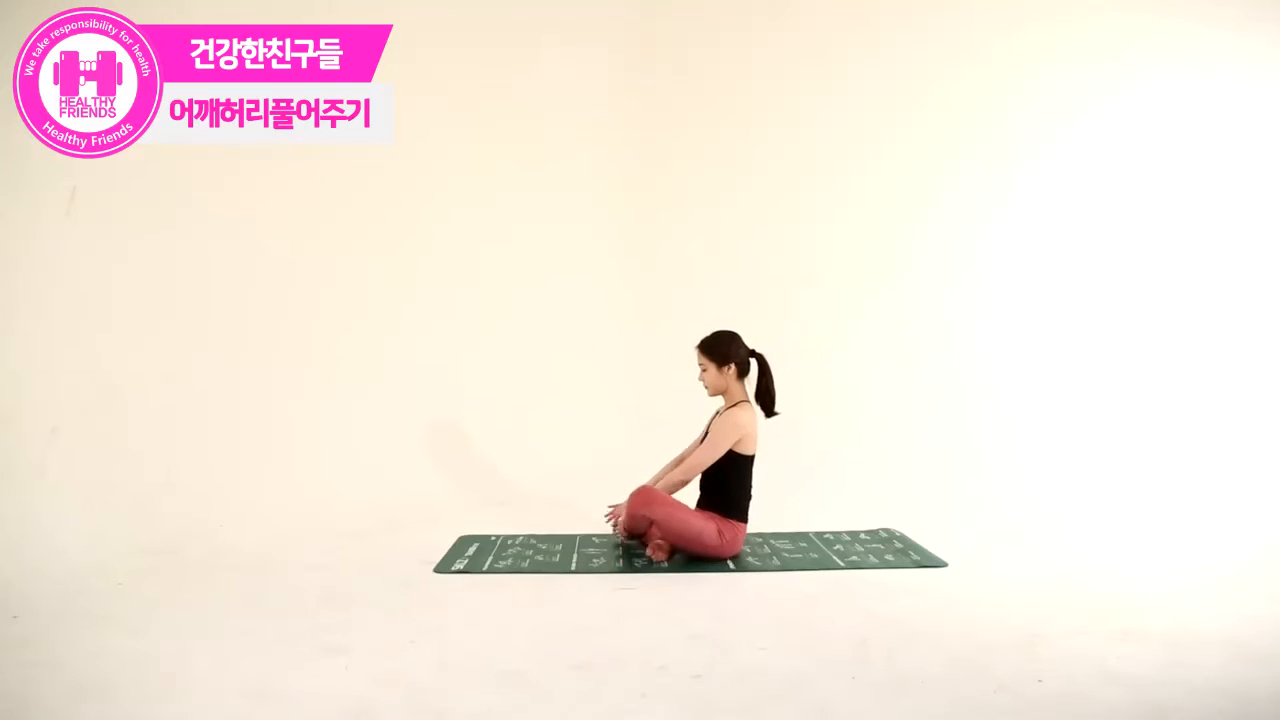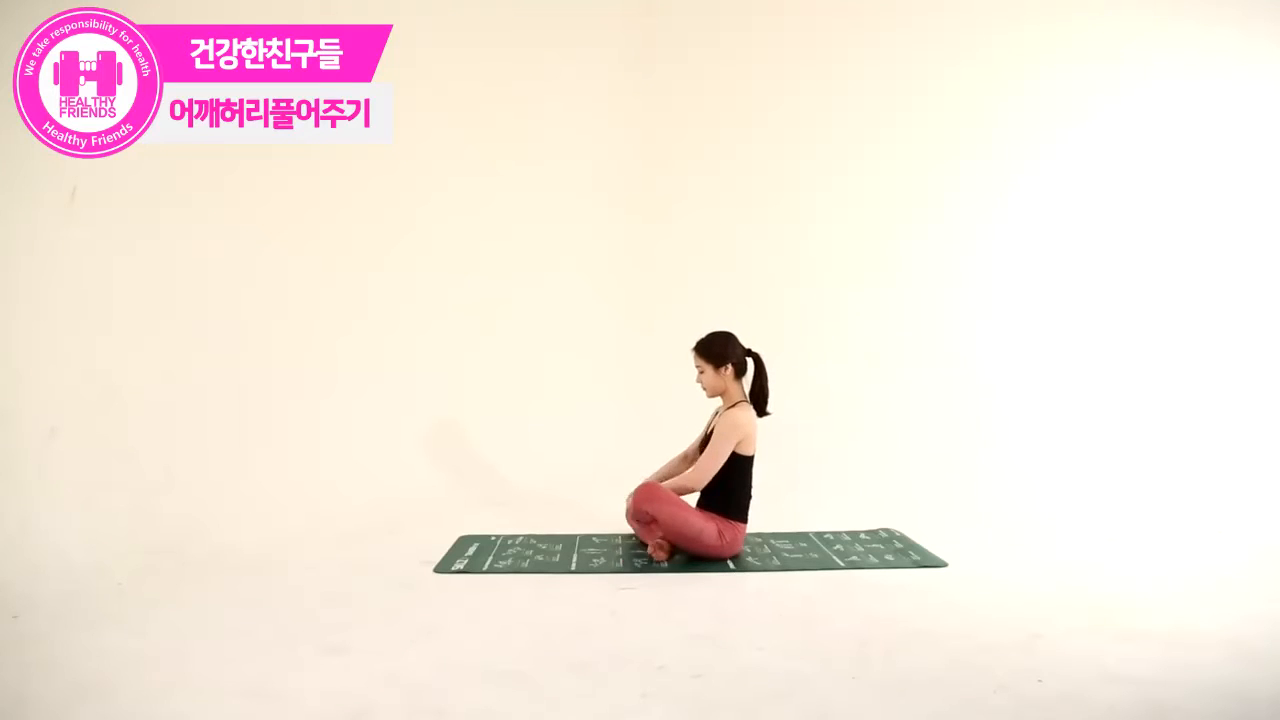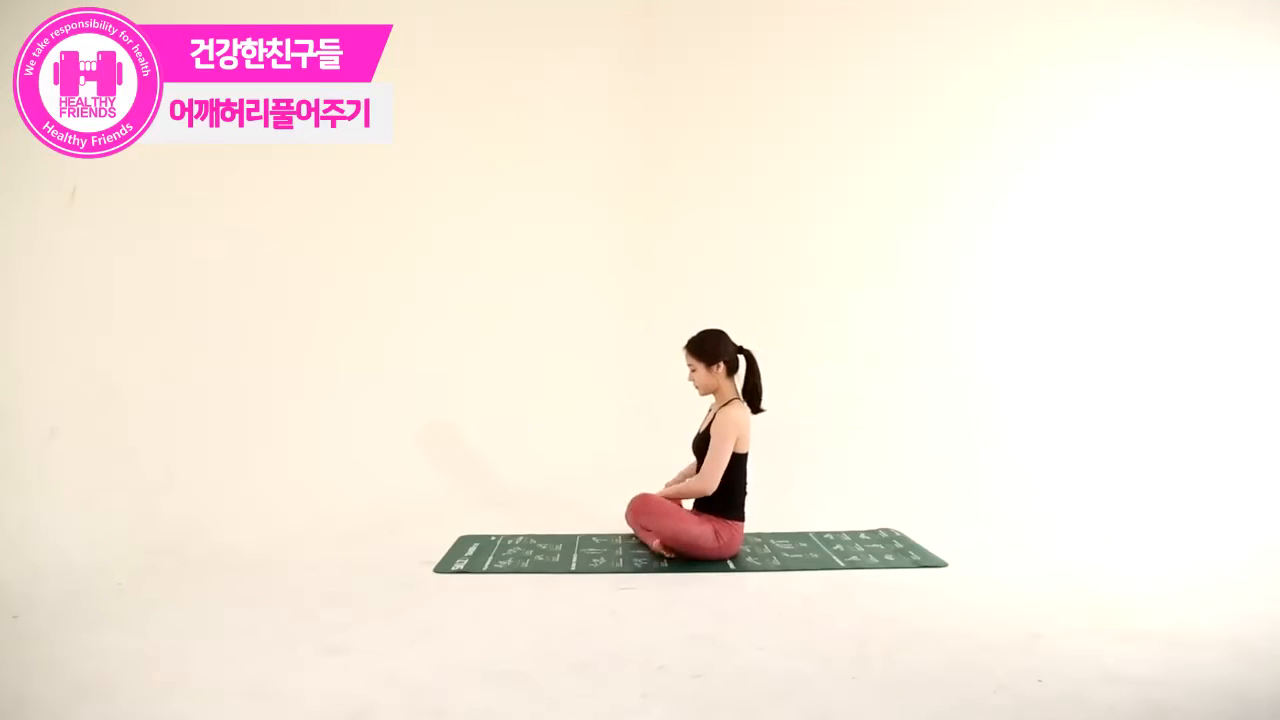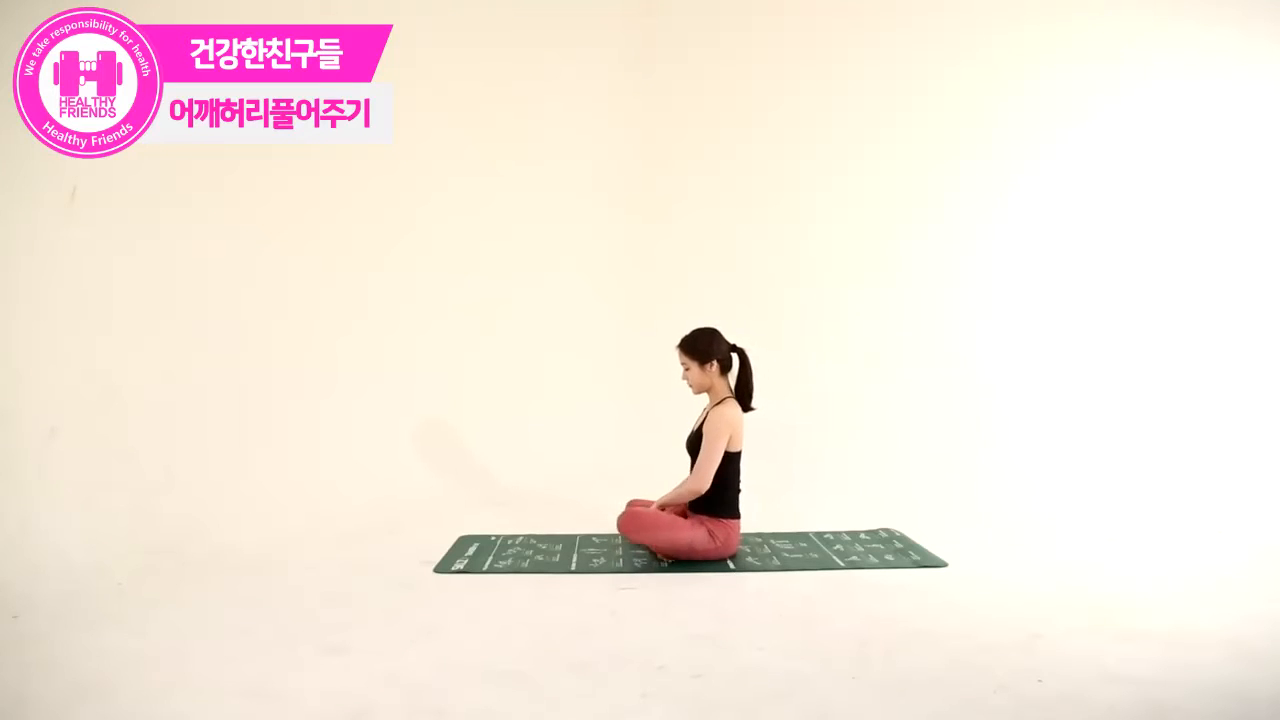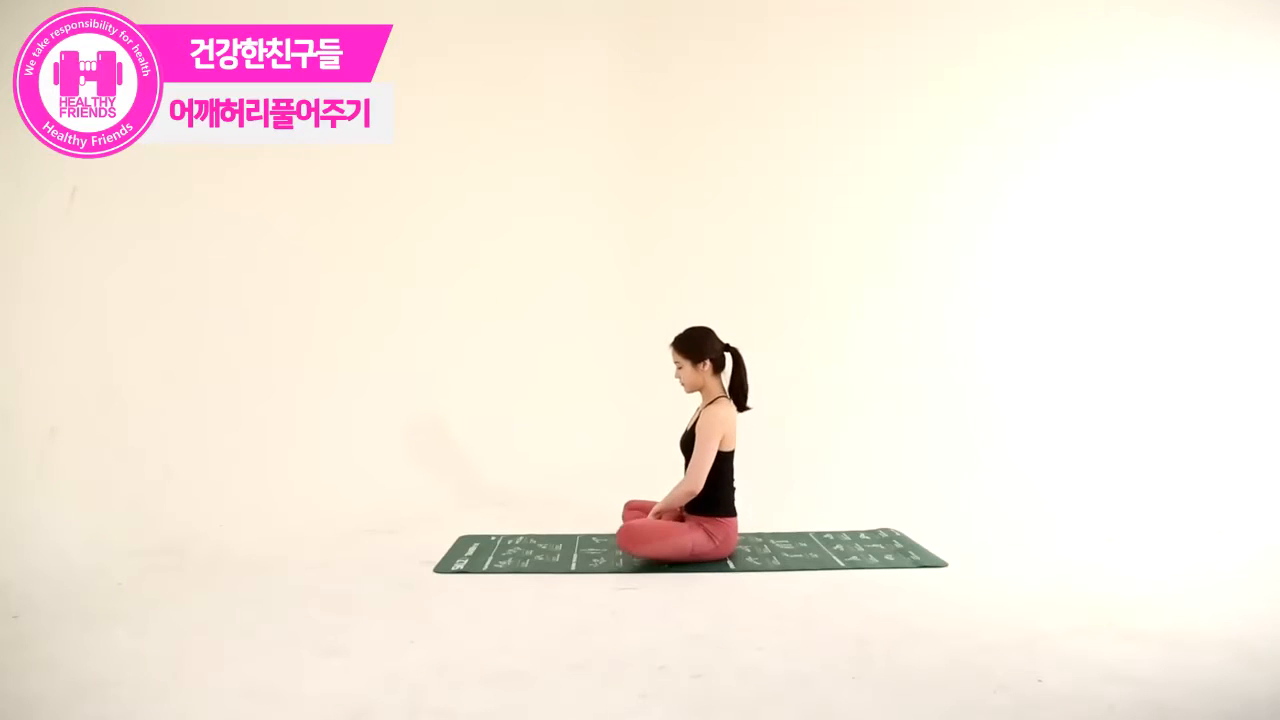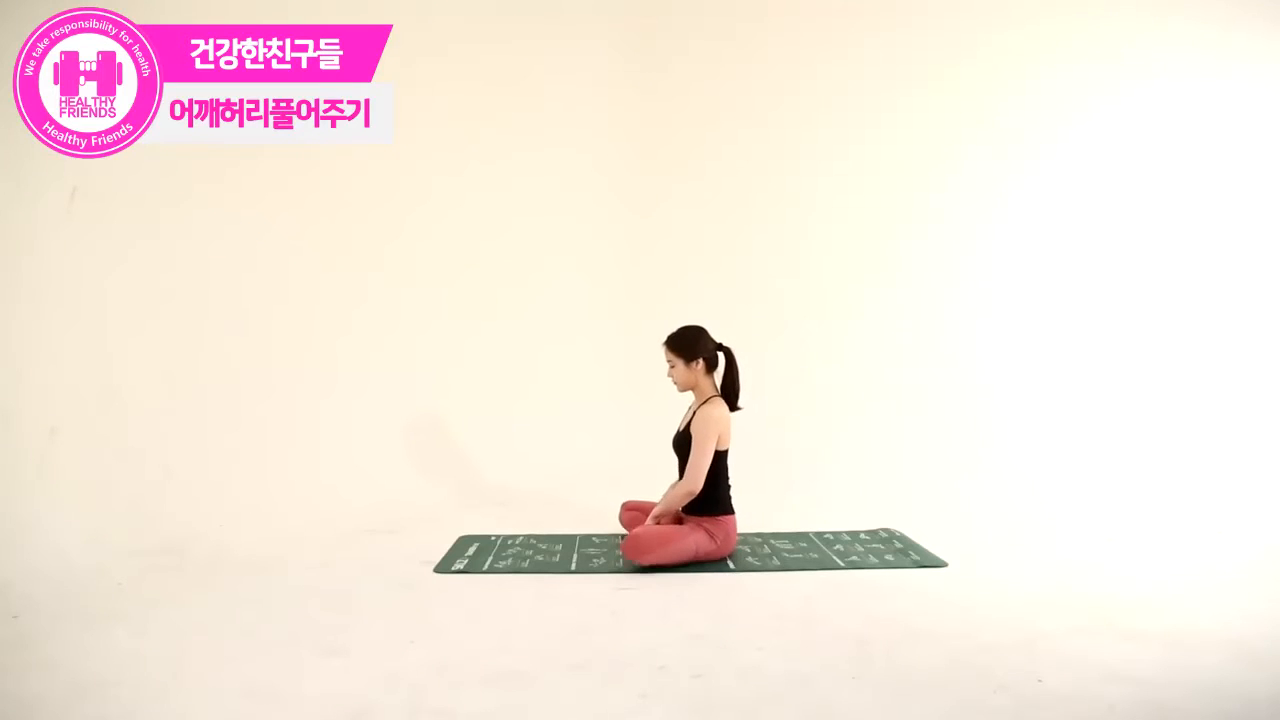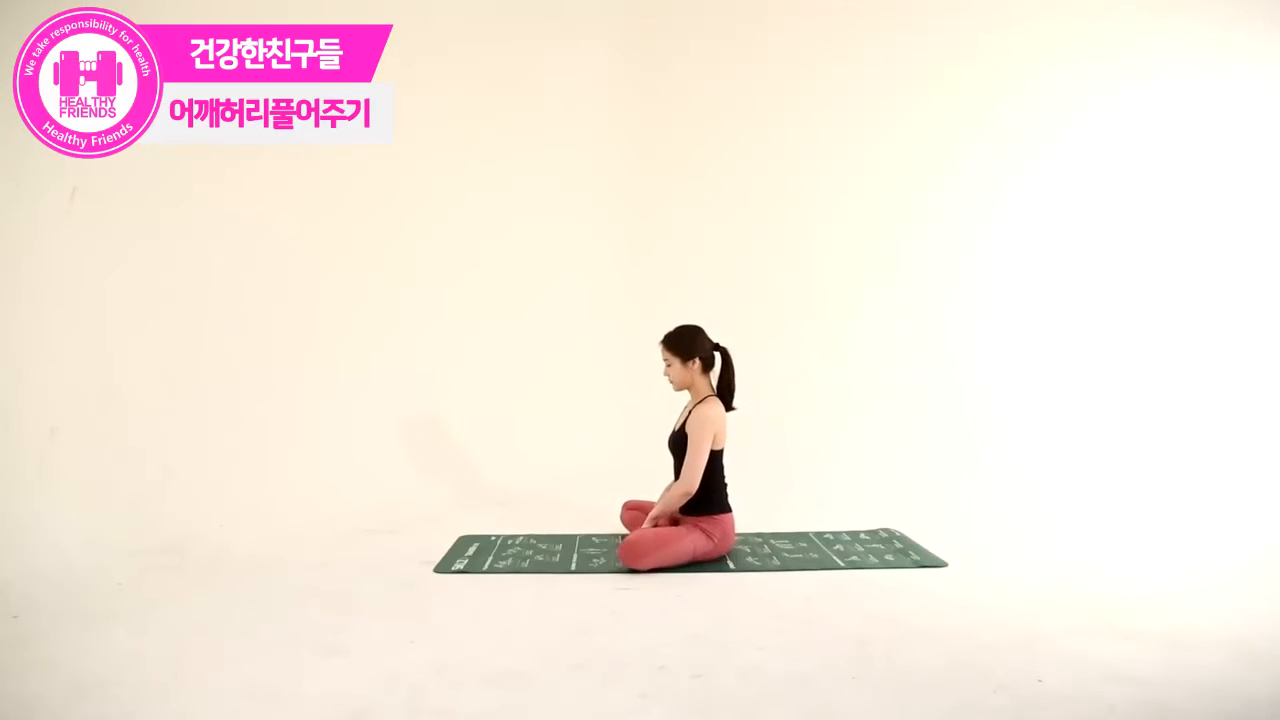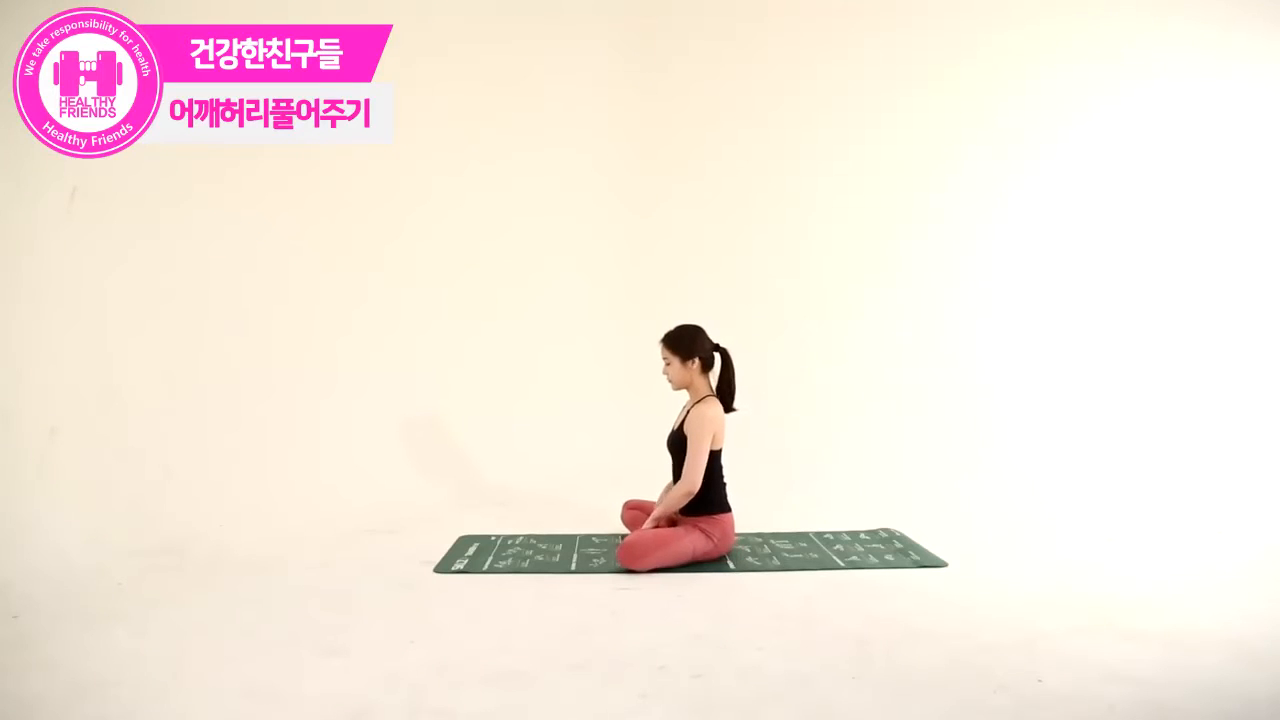
dt=0.2s
person 1, frame 1
left shoulder: (737, 418)
right shoulder: (726, 412)
left elbow: (685, 474)
right elbow: (683, 458)
left wrist: (634, 503)
right wrist: (632, 504)
left hip: (723, 532)
right hip: (709, 522)
left knee: (643, 499)
right knee: (636, 510)
person 1, frame 2
left shoulder: (737, 418)
right shoulder: (725, 412)
left elbow: (695, 481)
right elbow: (688, 457)
left wrist: (655, 488)
right wrist: (648, 484)
left hip: (723, 533)
right hip: (709, 522)
left knee: (645, 496)
right knee: (637, 509)
left ankle: (658, 537)
person 1, frame 3
left shoulder: (731, 415)
right shoulder: (719, 409)
left elbow: (706, 484)
left wrist: (665, 493)
right wrist: (674, 483)
left hip: (721, 532)
right hip: (706, 520)
left knee: (640, 506)
right knee: (640, 508)
person 1, frame 4
left shoulder: (723, 414)
right shoulder: (717, 408)
left elbow: (699, 484)
left wrist: (662, 502)
right wrist: (668, 503)
left hip: (716, 531)
right hip: (701, 519)
left knee: (630, 522)
right knee: (634, 508)
person 1, frame 5
left shoulder: (716, 414)
right shoulder: (710, 408)
left elbow: (693, 485)
left wrist: (659, 508)
right wrist: (665, 508)
left hip: (714, 530)
right hip: (697, 518)
left knee: (629, 537)
right knee: (632, 509)
person 1, frame 6
left shoulder: (711, 414)
right shoulder: (699, 407)
left elbow: (692, 485)
left wrist: (658, 512)
right wrist: (662, 509)
left hip: (714, 529)
right hip: (694, 517)
left knee: (635, 547)
right knee: (629, 510)
person 1, frame 7
left shoulder: (707, 413)
right shoulder: (696, 406)
left elbow: (688, 485)
left wrist: (655, 514)
right wrist: (660, 509)
left hip: (711, 528)
right hip: (692, 517)
left knee: (631, 552)
right knee: (630, 509)
person 1, frame 8
left shoulder: (705, 412)
right shoulder: (694, 406)
left elbow: (690, 485)
left wrist: (656, 513)
right wrist: (663, 507)
left hip: (710, 527)
right hip: (692, 517)
left knee: (630, 553)
right knee: (631, 508)
